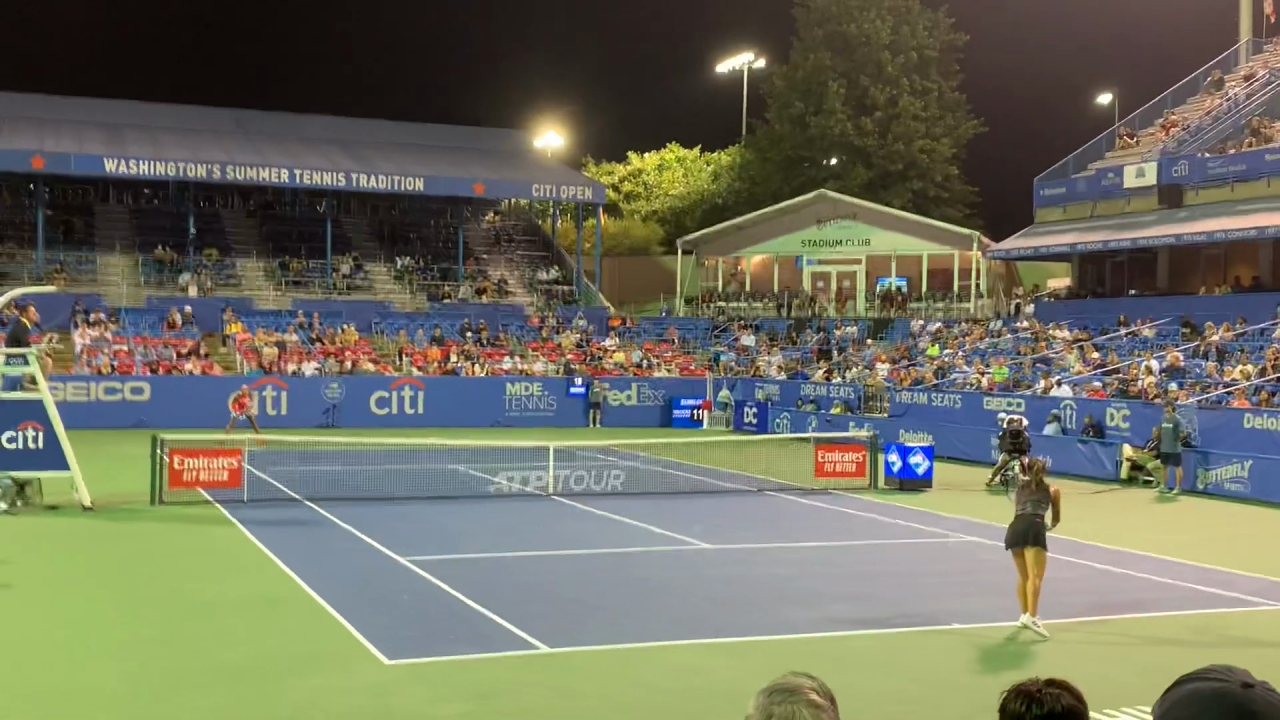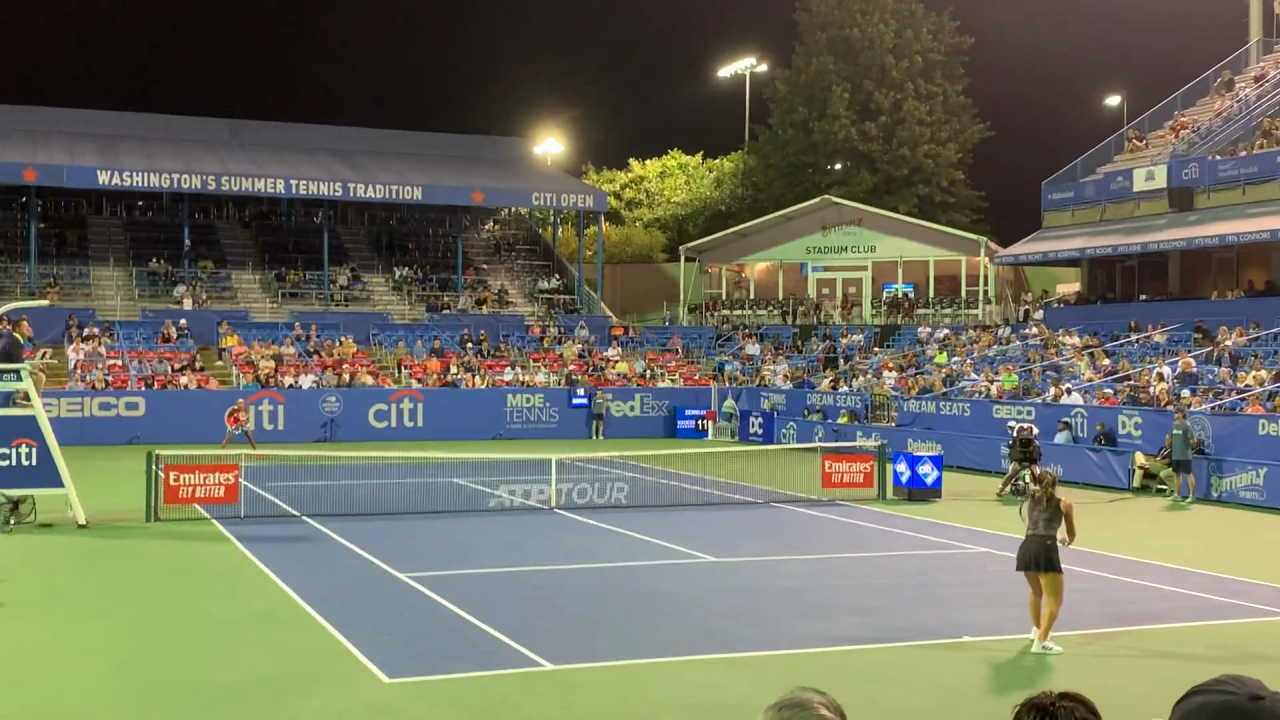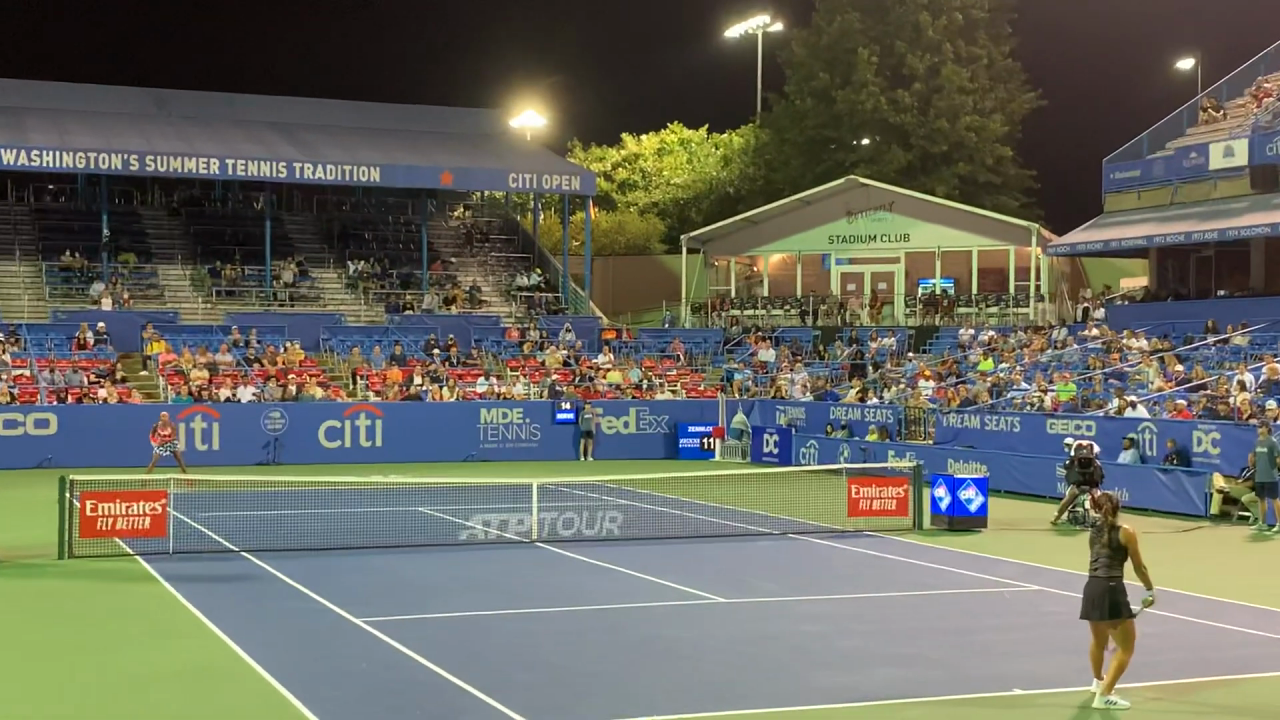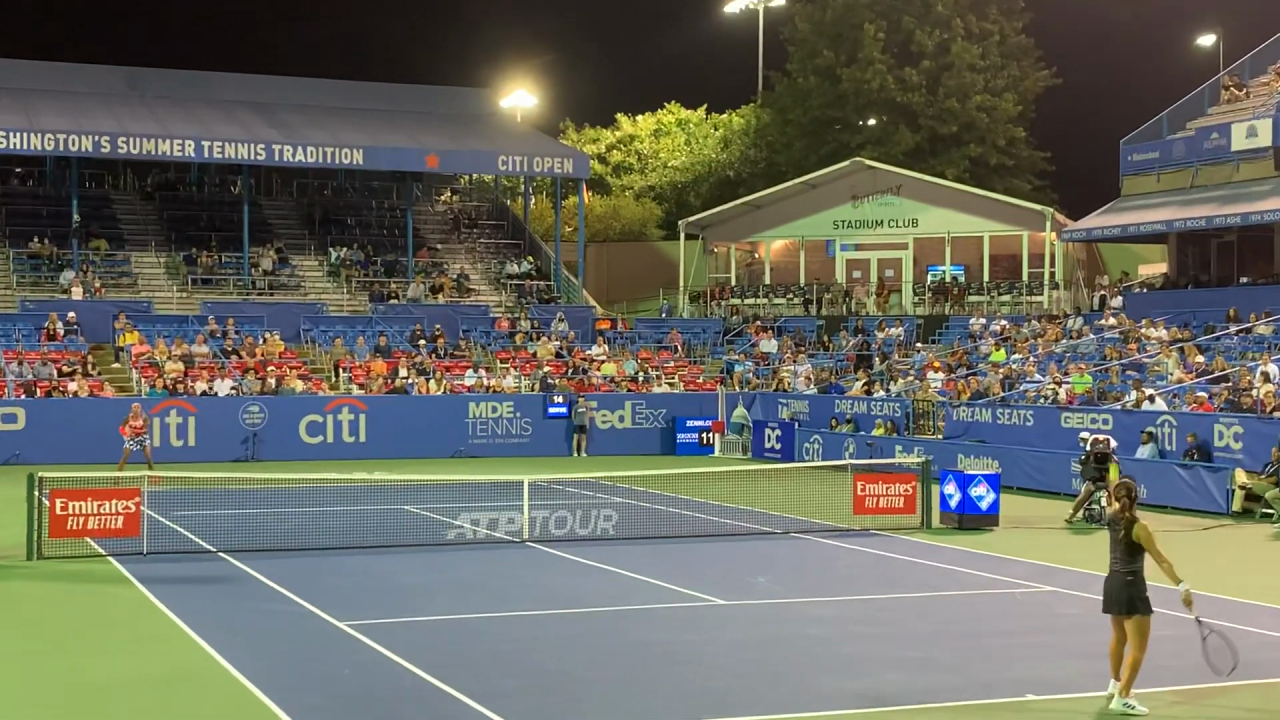
dt=0.4s
person 1, frame 1
left shoulder: (1021, 487)
right shoulder: (1052, 490)
right elbow: (1056, 518)
right wrist: (1049, 526)
left hip: (1014, 527)
right hip: (1033, 528)
left knee: (1023, 577)
right knee: (1035, 577)
left ankle: (1025, 615)
right ankle: (1030, 617)
person 1, frame 2
left shoulder: (1032, 500)
right shoulder: (1064, 504)
right elbow: (1071, 533)
right wrist: (1068, 541)
left hip: (1026, 548)
right hip: (1045, 549)
left knee: (1036, 593)
right knee: (1054, 600)
left ankle: (1037, 630)
right ankle: (1041, 641)
person 1, frame 3
left shoulder: (1094, 532)
right shoulder: (1125, 532)
right elbow: (1139, 567)
right wrist: (1150, 591)
left hip: (1091, 590)
right hip: (1111, 592)
left knee: (1099, 641)
right knee: (1125, 649)
left ankle: (1098, 681)
right ankle: (1104, 695)
person 1, frame 4
left shoulder: (1112, 517)
right shoulder: (1138, 527)
left elbow: (1112, 500)
right elbow: (1161, 561)
left wrist: (1115, 484)
right wrist: (1182, 587)
left hip: (1112, 583)
right hip: (1131, 586)
left knee: (1119, 637)
right knee: (1137, 647)
left ankle: (1115, 683)
right ankle: (1122, 698)
